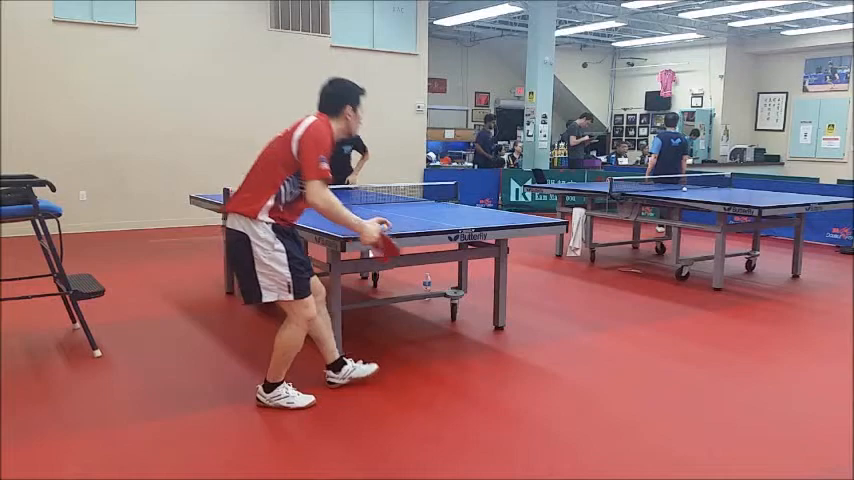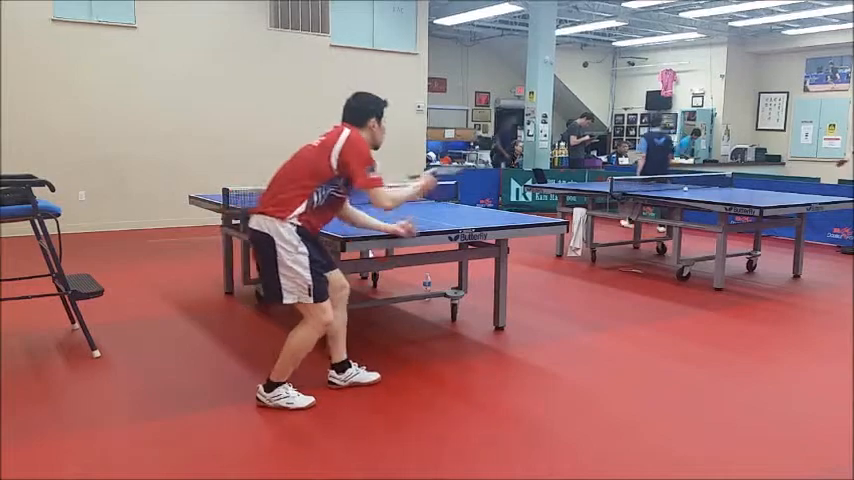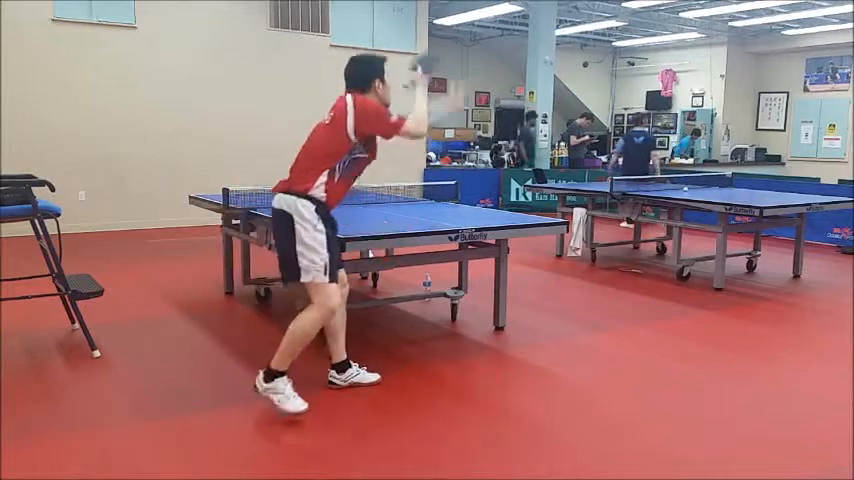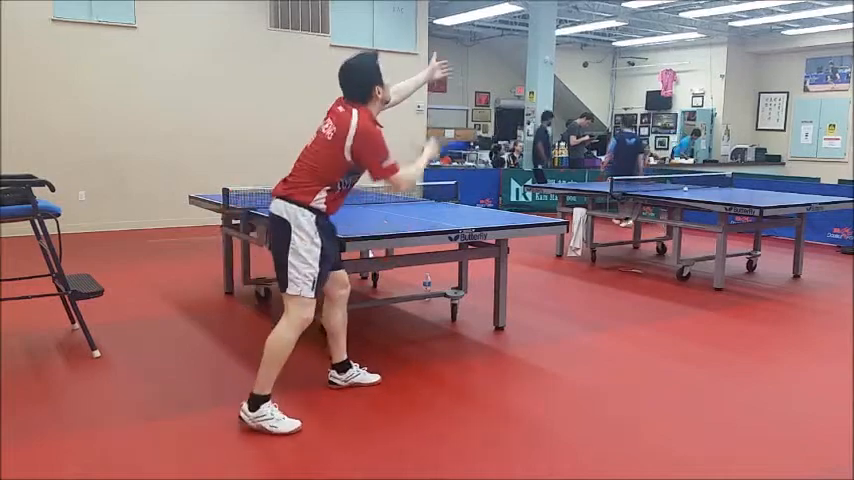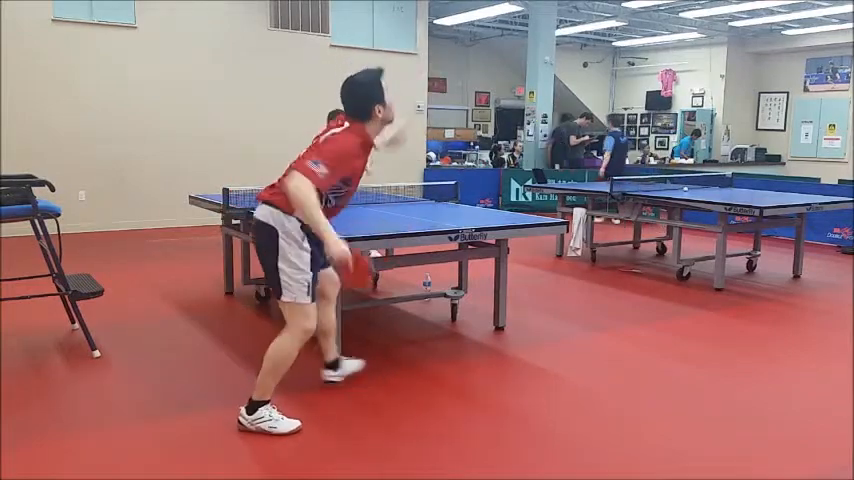
dt=0.4s
person 1, frame 1
left shoulder: (315, 131)
right shoulder: (317, 131)
left elbow: (312, 198)
right elbow: (317, 197)
left wrist: (362, 222)
right wrist: (360, 229)
left hip: (272, 225)
right hip: (256, 227)
left knee: (316, 294)
right knee: (303, 312)
left ankle: (337, 367)
right ankle: (272, 389)
person 1, frame 2
left shoulder: (340, 142)
right shoulder: (353, 142)
left elbow: (342, 209)
right elbow: (384, 200)
left wrist: (389, 229)
right wrist: (419, 187)
left hip: (290, 227)
right hip: (279, 229)
left knee: (339, 289)
right knee: (320, 316)
left ankle: (341, 369)
right ankle: (273, 388)
person 1, frame 3
left shoulder: (353, 108)
right shoulder: (364, 107)
left elbow: (404, 128)
right elbow: (417, 129)
left wrist: (428, 97)
right wrist: (420, 88)
left hip: (308, 207)
right hip: (301, 208)
left knee: (339, 289)
right knee: (327, 302)
left ankle: (341, 368)
right ankle: (273, 377)
person 1, frame 4
left shoulder: (344, 108)
right shoulder: (363, 129)
left elbow: (391, 97)
right elbow: (400, 182)
left wrist: (427, 74)
right wrist: (427, 156)
left hip: (305, 213)
right hip: (299, 216)
left knee: (338, 287)
right knee: (299, 314)
left ankle: (341, 368)
right ankle: (256, 405)
person 1, frame 5
left shoulder: (354, 132)
right shoulder: (345, 143)
right elbow: (295, 184)
right wrist: (329, 238)
left hip: (294, 222)
right hip: (282, 224)
left knee: (329, 286)
right knee: (303, 325)
left ankle: (332, 364)
right ankle: (255, 409)
person 2, frame 1
left shoulder: (660, 137)
right shoulder: (683, 139)
left elbow: (654, 158)
right elbow: (684, 160)
left wrist: (647, 174)
right wrist: (682, 175)
left hip: (660, 175)
right hip: (674, 176)
left ankle: (662, 224)
person 2, frame 2
left shoulder: (645, 138)
right shoulder: (668, 138)
left elbow: (642, 158)
right elbow: (669, 158)
left wrist: (638, 174)
left hip: (647, 174)
right hip: (662, 174)
left ankle: (630, 221)
right ankle: (662, 225)
person 2, frame 3
left shoulder: (625, 137)
right shoulder: (649, 137)
left elbow: (615, 154)
right elbow: (653, 157)
right wrist: (657, 172)
left hip: (628, 172)
right hip: (643, 172)
left ankle: (629, 220)
person 2, frame 4
left shoulder: (617, 137)
right shoulder: (638, 140)
left elbow: (609, 155)
right elbow: (641, 159)
left wrist: (604, 166)
right wrist: (640, 173)
left hip: (617, 172)
right hip: (631, 172)
left ankle: (626, 217)
right ankle: (626, 217)
person 2, frame 5
left shoulder: (611, 136)
right shoulder: (624, 137)
left elbow: (608, 154)
left wrist: (602, 167)
left hip: (610, 170)
right hip: (619, 170)
right ankle: (615, 217)
